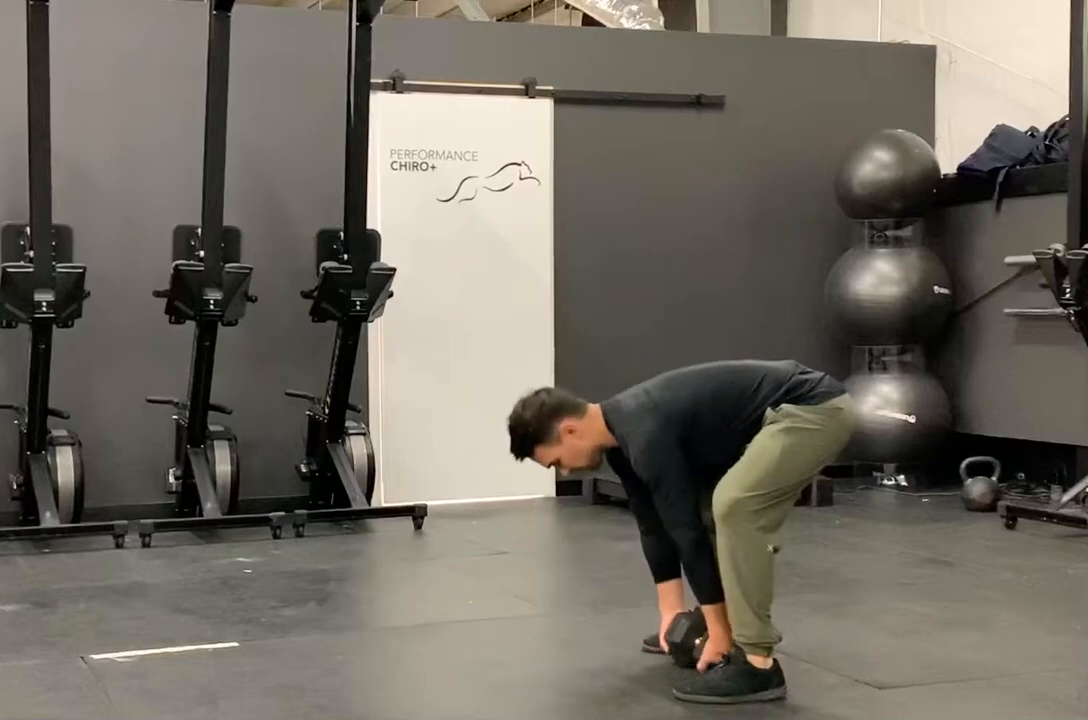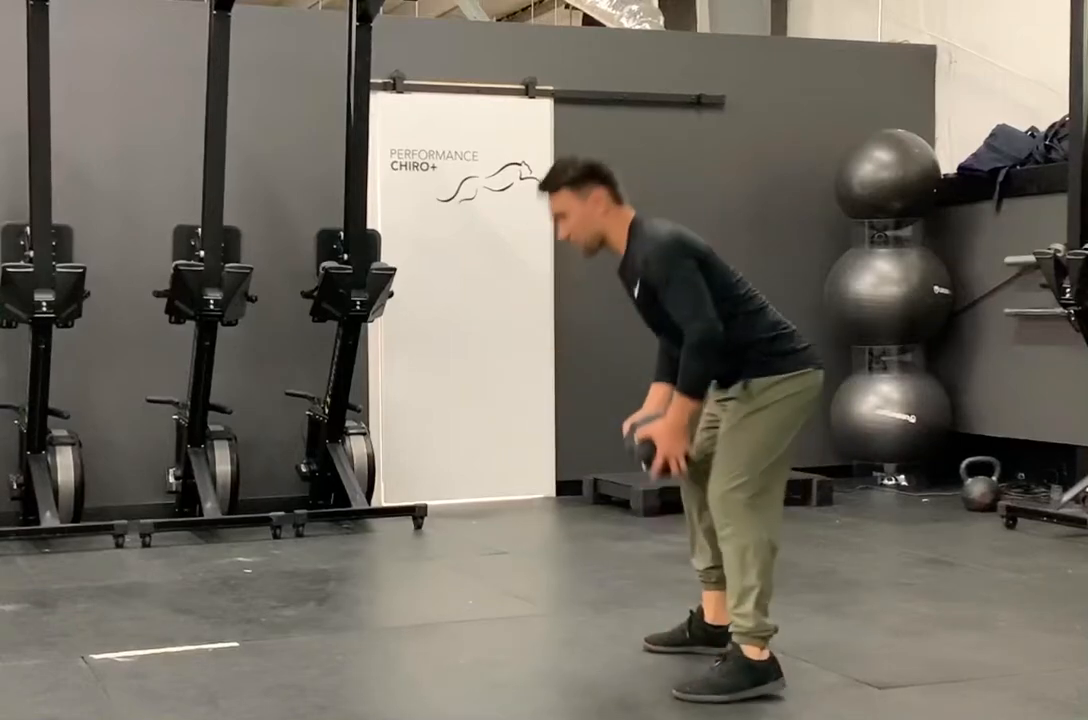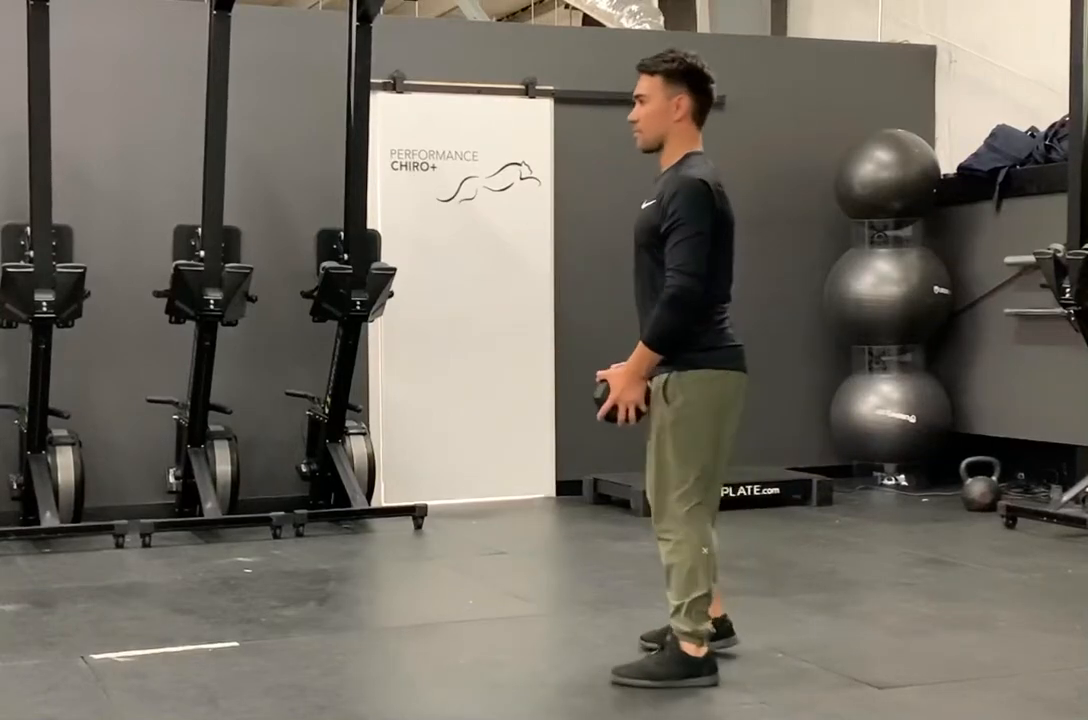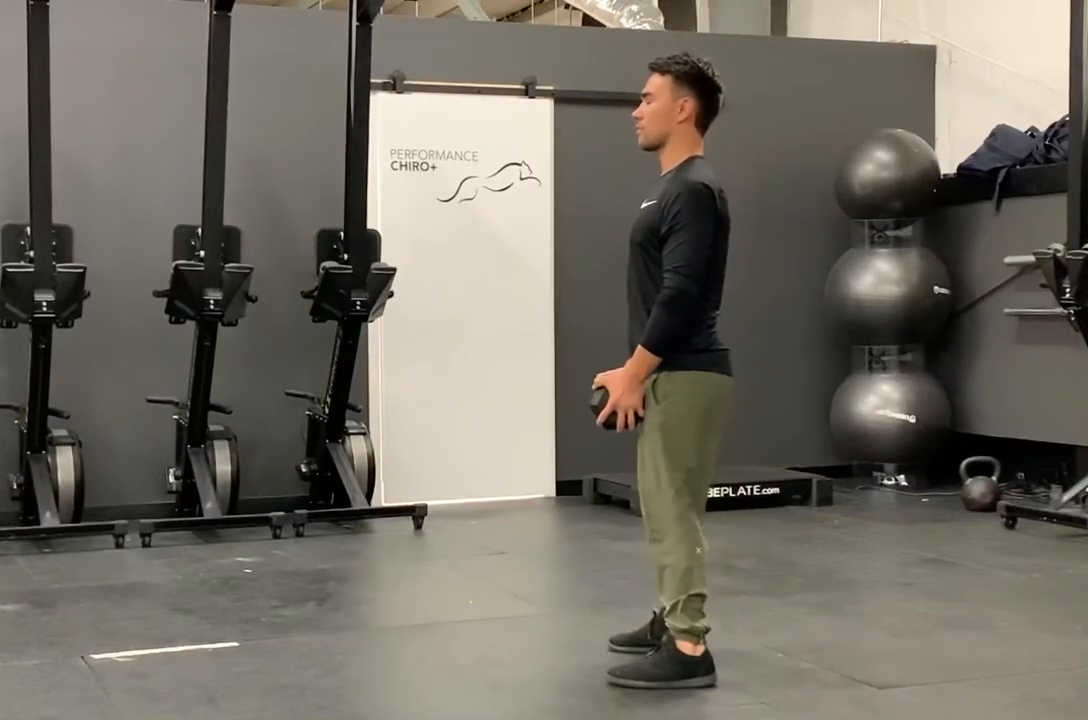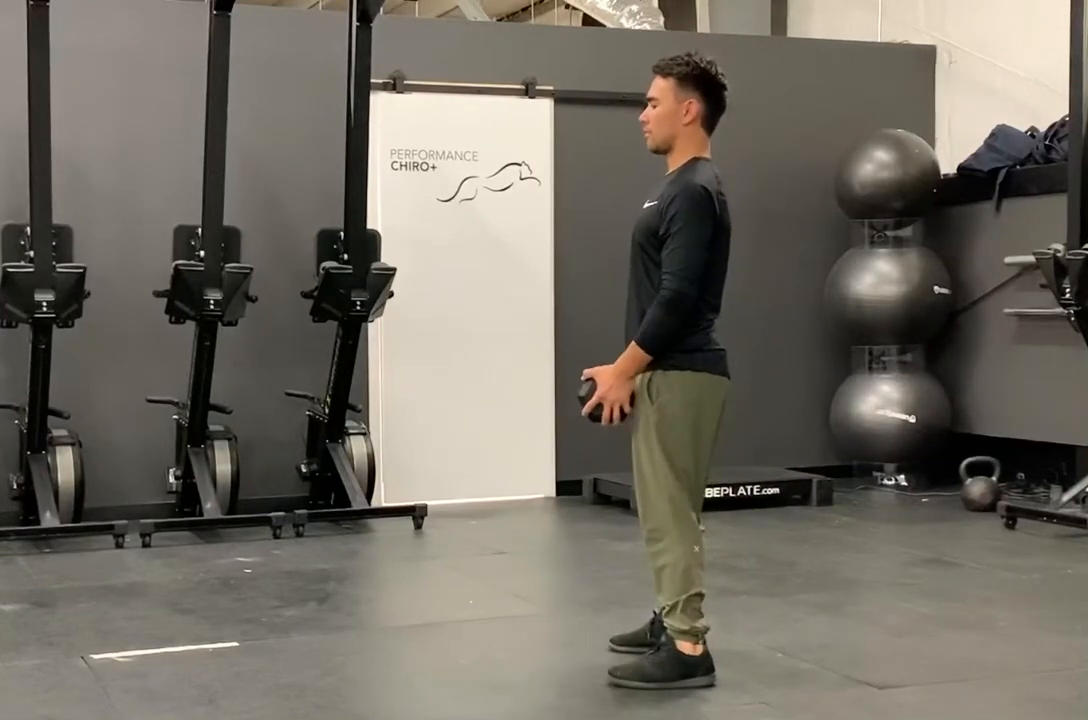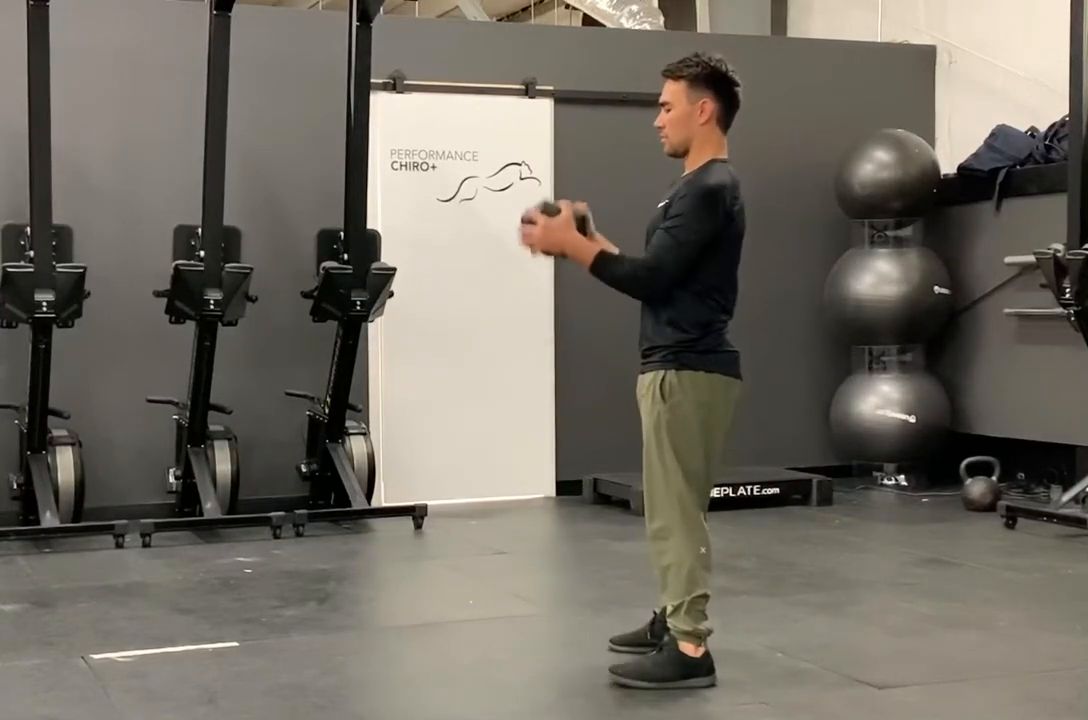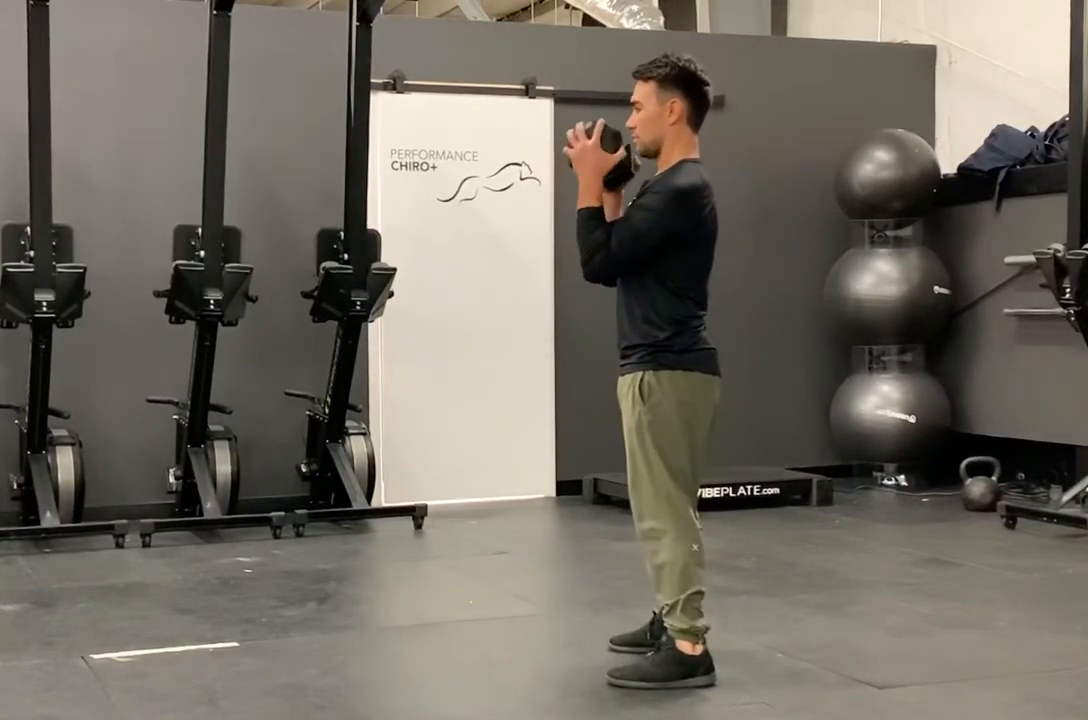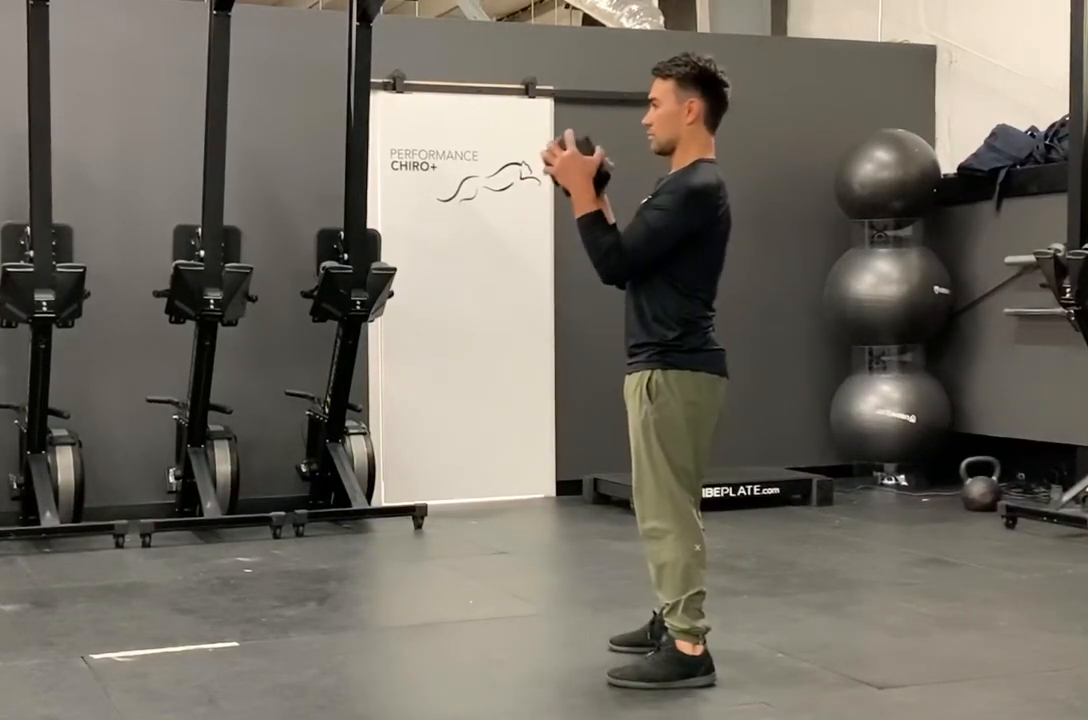
dt=0.5s
person 1, frame 1
left shoulder: (648, 437)
right shoulder: (622, 436)
left elbow: (691, 533)
right elbow: (656, 526)
left wrist: (718, 632)
right wrist: (670, 608)
left hip: (814, 410)
right hip: (787, 409)
right knee: (702, 500)
left ankle: (757, 663)
right ankle: (728, 631)
person 1, frame 2
left shoulder: (661, 249)
right shoulder: (636, 262)
left elbow: (705, 336)
right elbow: (675, 341)
left wrist: (676, 424)
right wrist: (657, 408)
left hip: (777, 375)
right hip: (742, 380)
left knee: (736, 497)
right knee: (703, 492)
left ankle: (754, 655)
right ankle: (714, 618)
person 1, frame 3
left shoulder: (691, 186)
right shoulder: (681, 183)
left elbow: (684, 294)
left wrist: (633, 371)
right wrist: (644, 364)
left hip: (695, 372)
right hip: (692, 368)
left knee: (681, 506)
right knee: (681, 502)
left ankle: (691, 650)
right ankle: (708, 616)
person 1, frame 4
left shoulder: (693, 189)
right shoulder: (672, 186)
left elbow: (680, 296)
left wrist: (632, 374)
right wrist: (635, 369)
left hip: (684, 374)
right hip: (673, 371)
left knee: (670, 509)
right knee: (665, 505)
left ankle: (688, 650)
right ankle: (673, 620)
person 1, frame 5
left shoulder: (694, 191)
right shoulder: (679, 186)
left elbow: (680, 298)
left wrist: (621, 372)
right wrist: (628, 366)
left hip: (678, 374)
right hip: (669, 370)
left knee: (669, 511)
right knee: (665, 508)
left ankle: (686, 649)
right ankle: (673, 620)
person 1, frame 6
left shoulder: (708, 189)
right shoulder: (699, 187)
left elbow: (653, 276)
right elbow: (659, 275)
left wrist: (570, 246)
right wrist: (588, 240)
left hip: (687, 371)
right hip: (677, 367)
left knee: (676, 511)
right knee: (672, 507)
left ankle: (689, 649)
right ankle: (676, 620)
person 1, frame 7
left shoulder: (680, 189)
right shoulder: (669, 185)
left elbow: (597, 264)
right elbow: (617, 260)
left wrist: (590, 182)
right wrist: (603, 187)
left hip: (666, 370)
right hip: (658, 365)
left knee: (666, 509)
right knee: (661, 506)
left ankle: (687, 649)
right ankle: (673, 619)
person 1, frame 8
left shoulder: (696, 188)
right shoulder: (683, 184)
left elbow: (617, 266)
right elbow: (632, 257)
left wrist: (580, 191)
right wrist: (589, 193)
left hip: (674, 369)
right hip: (666, 364)
left knee: (668, 510)
right knee: (663, 506)
left ankle: (687, 649)
right ankle: (673, 620)
